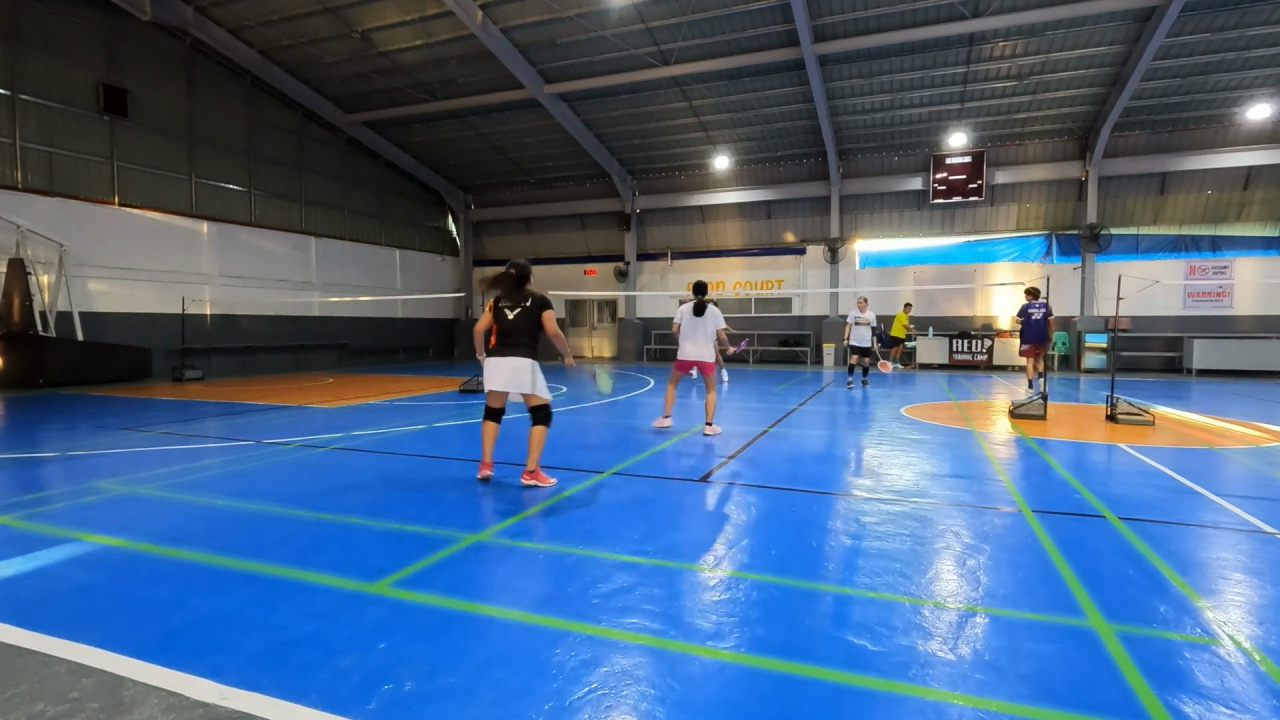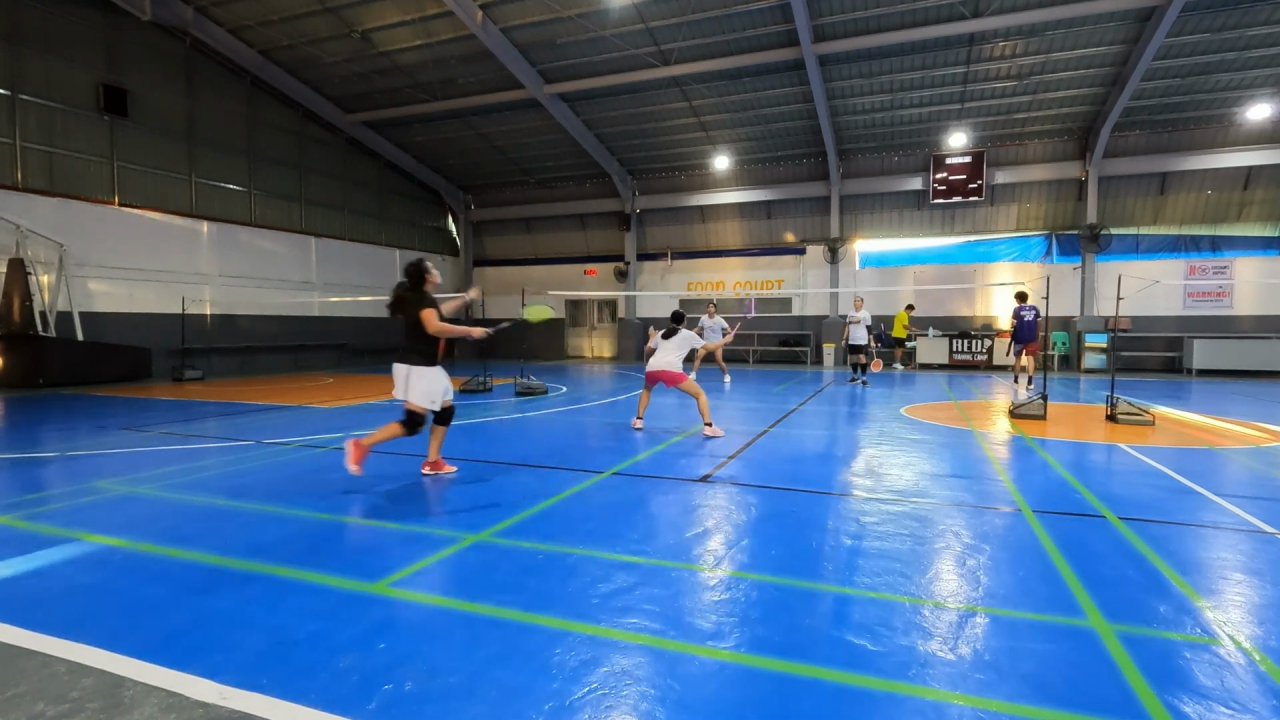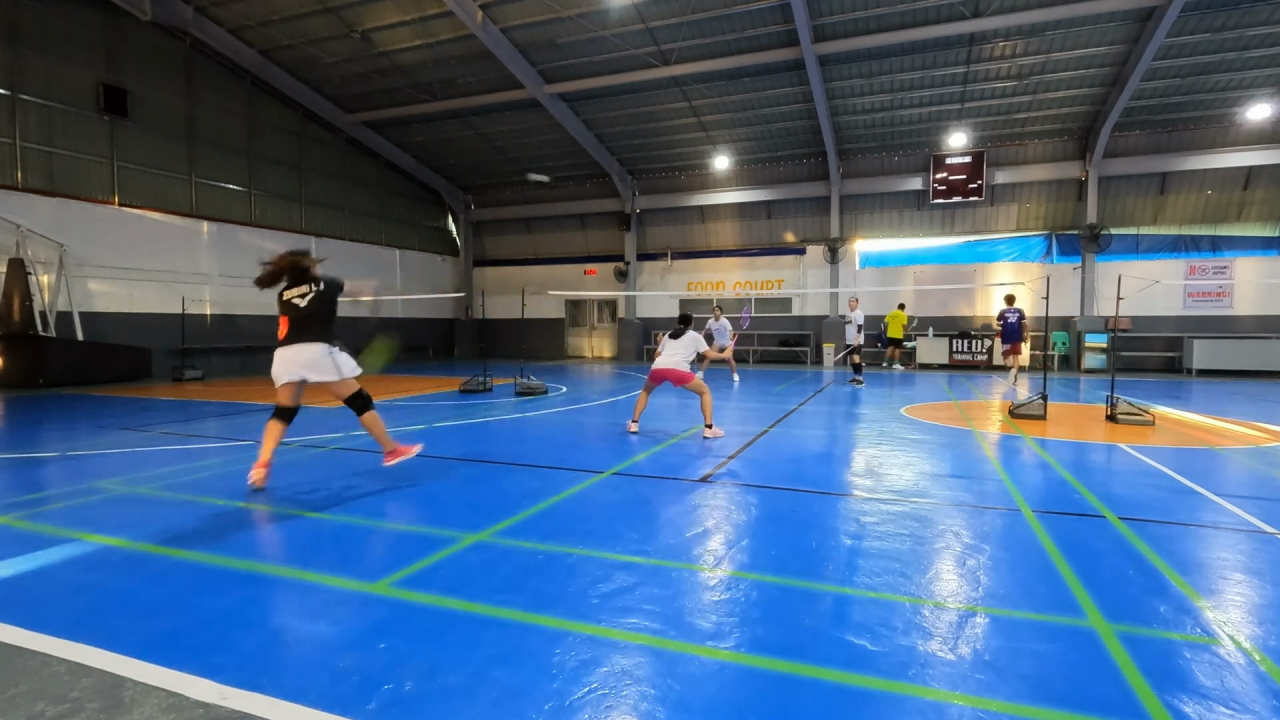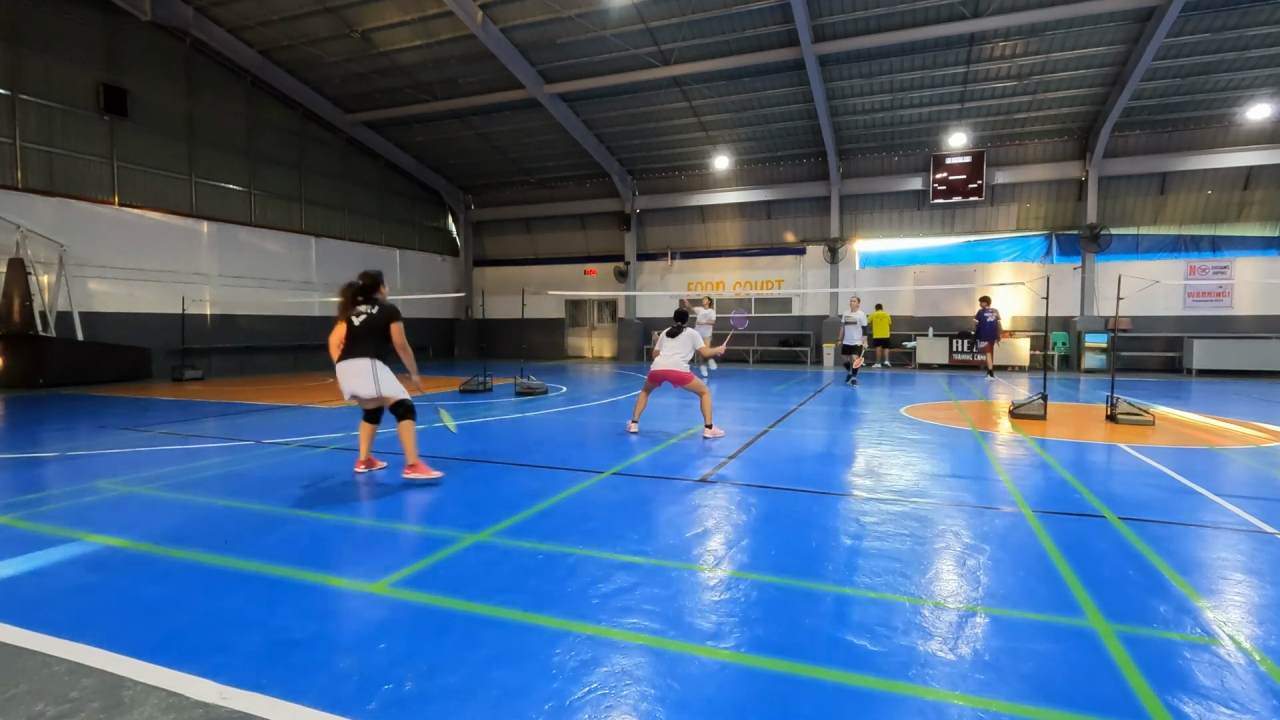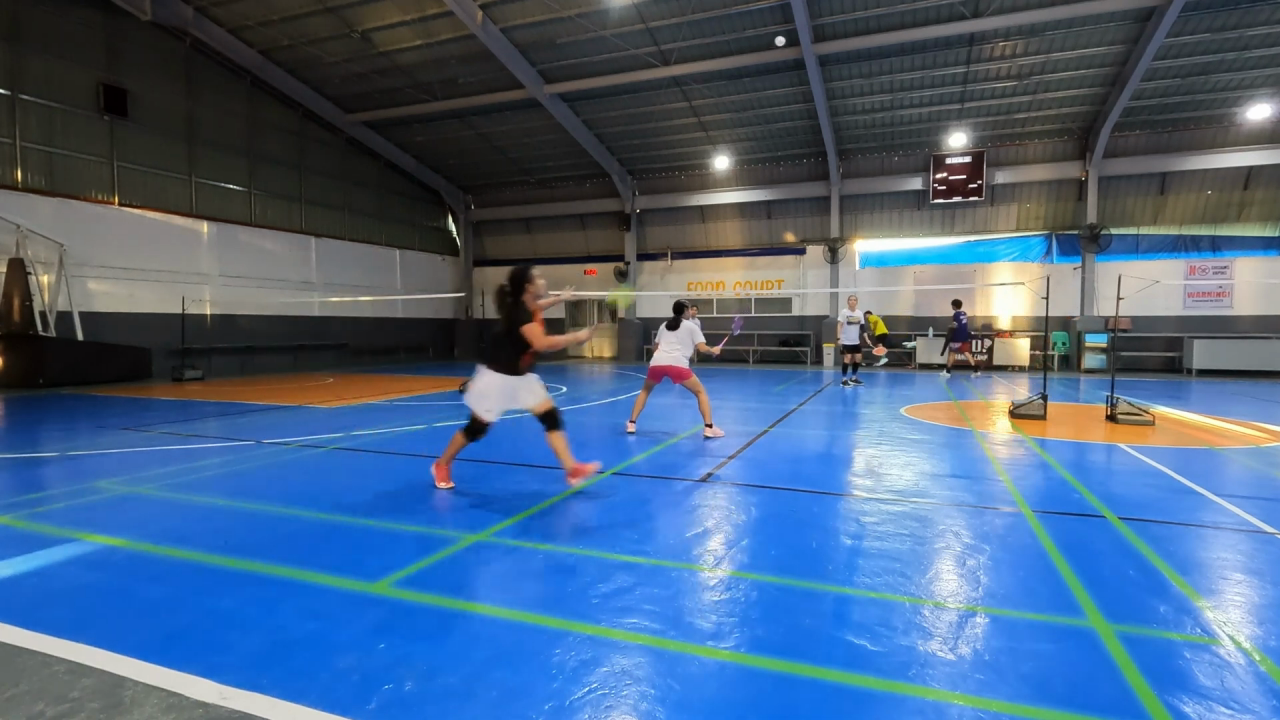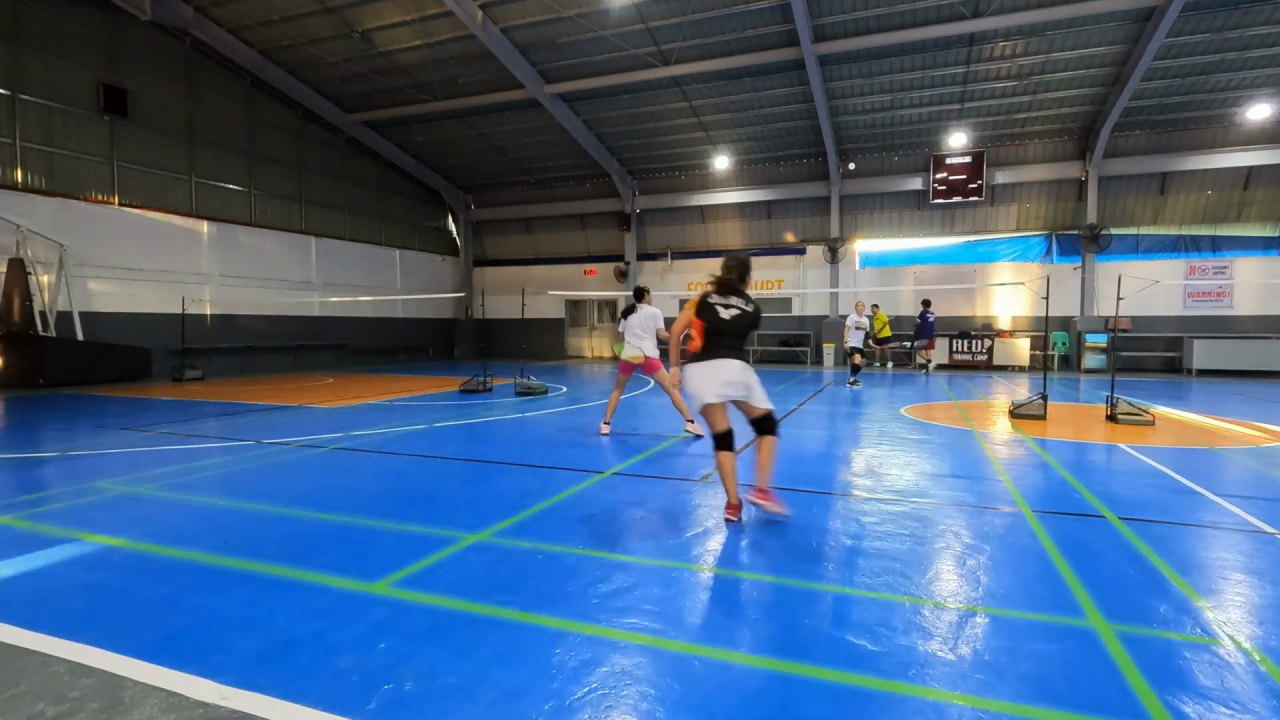
dt=0.7s
person 1, frame 1
left shoulder: (497, 301)
right shoulder: (540, 300)
left elbow: (479, 330)
right elbow: (553, 332)
left wrist: (481, 355)
right wrist: (567, 355)
left hip: (496, 361)
right hip: (523, 362)
left knee: (493, 412)
right knee: (541, 415)
left ankle: (486, 463)
right ankle: (531, 471)
person 1, frame 2
left shoulder: (421, 299)
right shoulder: (423, 298)
left elbow: (440, 311)
right elbow: (435, 328)
left wrist: (466, 298)
right wrist: (470, 331)
left hip: (426, 367)
right hip: (417, 368)
left knee: (446, 412)
right knee: (413, 424)
left ankle: (433, 461)
right ankle: (360, 445)
person 1, frame 3
left shoulder: (283, 294)
right shoulder: (326, 285)
left hip: (285, 355)
right hip: (319, 353)
left knee: (284, 413)
right knee: (360, 401)
left ankle: (260, 468)
right ankle: (391, 450)
person 1, frame 4
left shoulder: (350, 310)
right shoulder: (389, 310)
left elbow: (334, 341)
right elbow: (401, 345)
left wrist: (341, 367)
right wrist: (415, 374)
left hip: (347, 367)
right hip: (368, 365)
left knee: (372, 411)
right knee: (405, 410)
left ankle: (364, 460)
right ankle: (413, 465)
person 1, frame 5
left shoulder: (534, 307)
right shoulder: (518, 312)
right elbow: (542, 345)
left wrist: (559, 298)
right wrist: (577, 337)
left hip: (521, 376)
right hip: (498, 376)
left knee: (551, 416)
right knee: (477, 428)
left ankle: (572, 470)
right ankle: (442, 465)
person 1, frame 6
left shoulder: (704, 299)
right shoulder: (752, 308)
left elbow: (676, 331)
left wrist: (674, 366)
left hip: (699, 369)
right hip: (733, 368)
left knee: (722, 437)
right knee: (767, 425)
left ankle: (733, 503)
right ankle: (762, 489)
